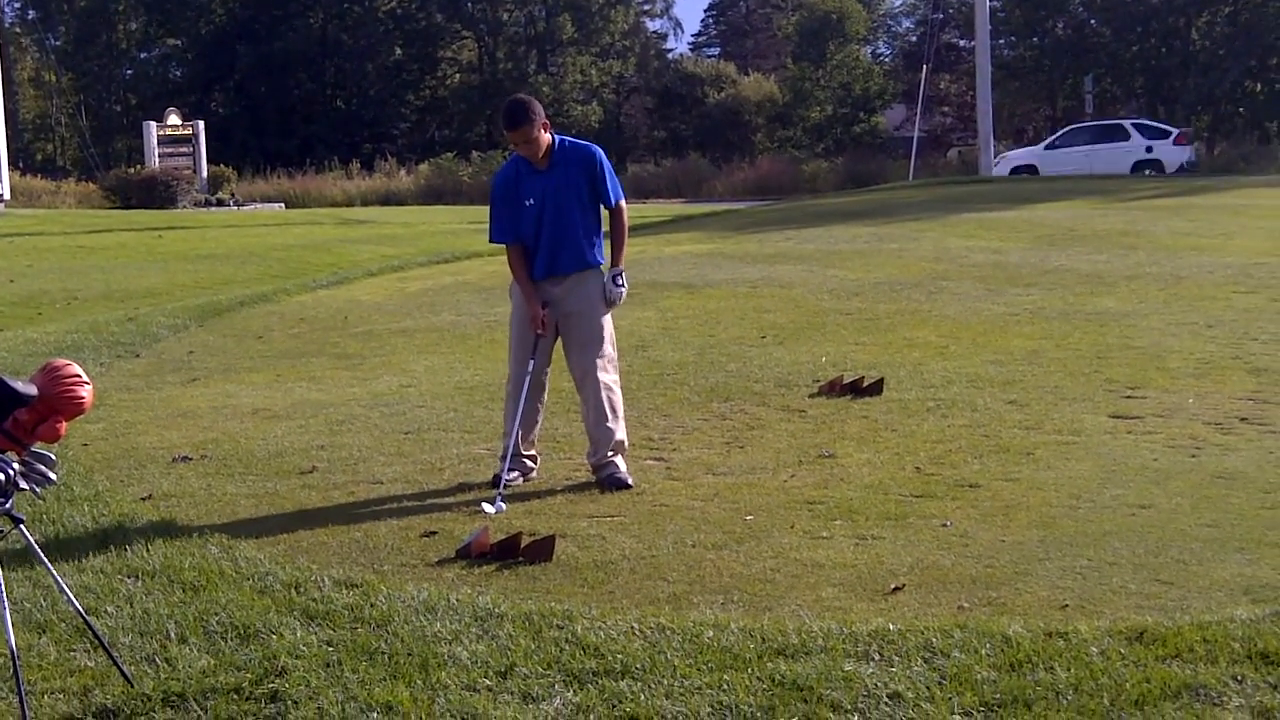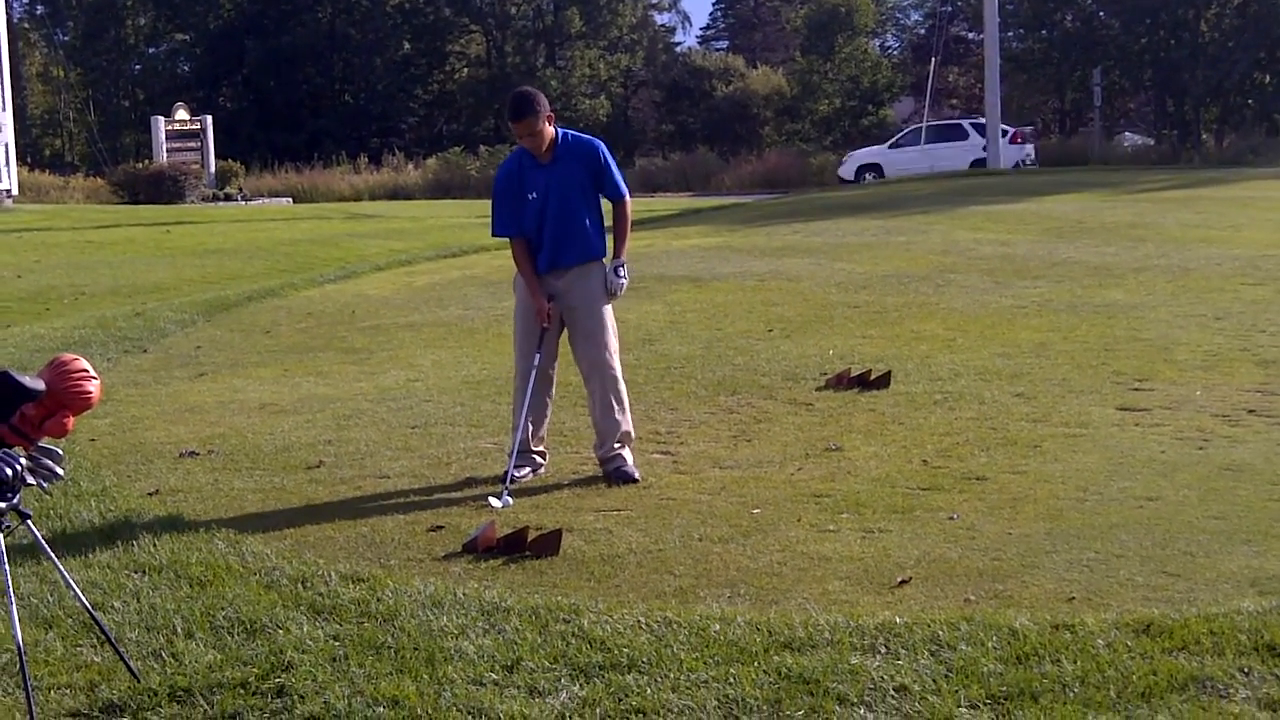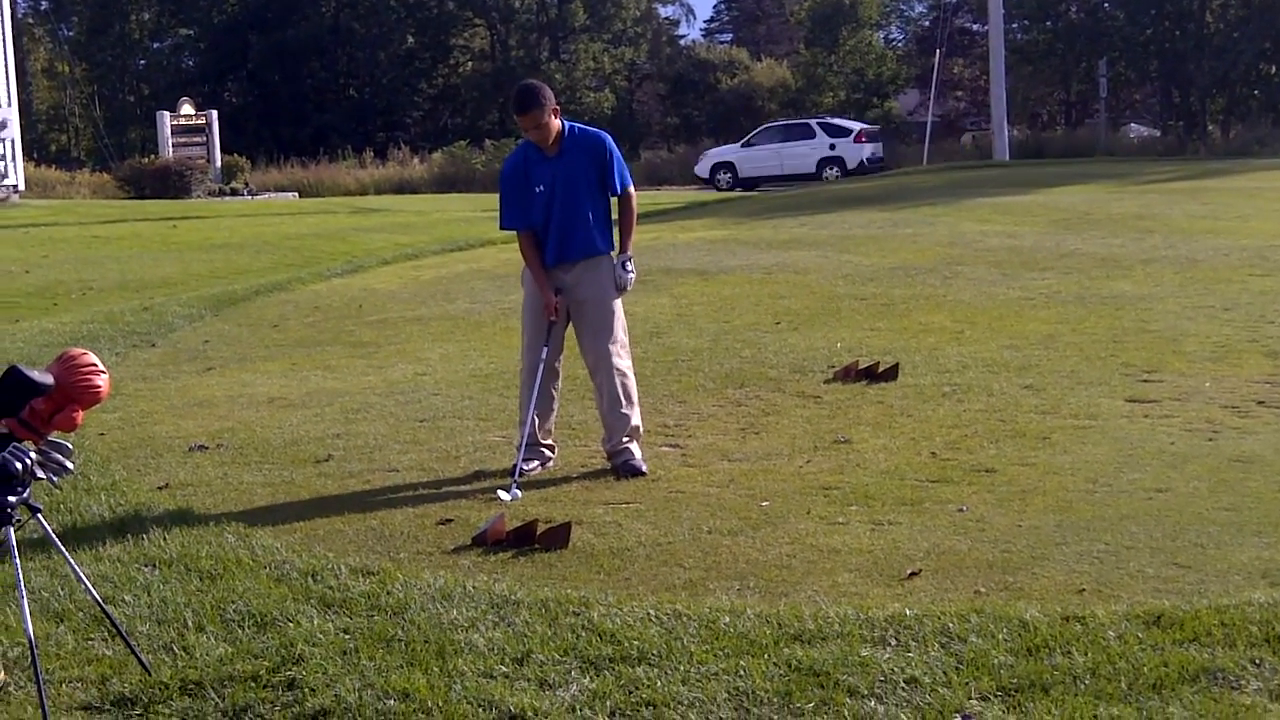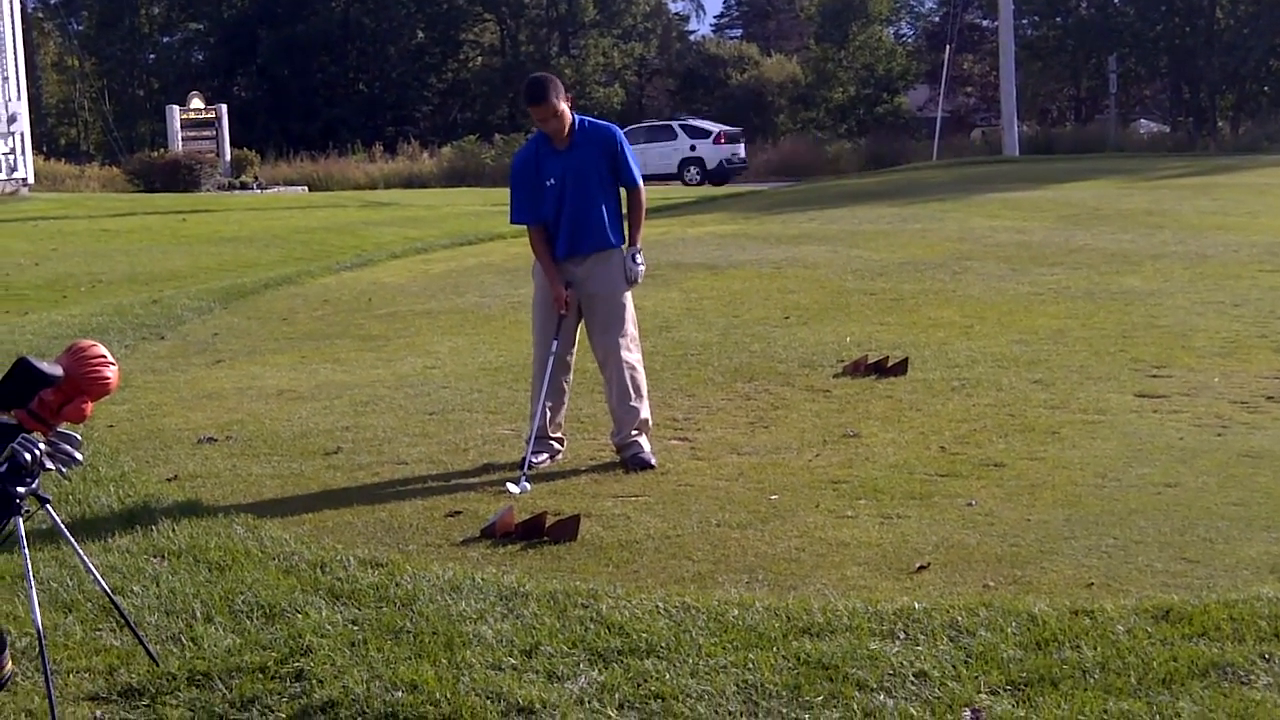
dt=0.2s
person 1, frame 1
left shoulder: (588, 158)
right shoulder: (506, 179)
left elbow: (617, 209)
right elbow: (513, 245)
left wrist: (617, 269)
right wrist: (531, 299)
left hip: (584, 279)
right hip: (532, 285)
left knee: (597, 372)
right knee: (524, 374)
left ankle: (608, 459)
right ankle: (519, 458)
person 1, frame 2
left shoulder: (590, 151)
right shoulder: (509, 173)
left elbow: (621, 202)
right elbow: (516, 239)
left wrist: (619, 262)
right wrist: (536, 292)
left hip: (586, 273)
right hip: (535, 279)
left knee: (602, 363)
right knee: (531, 370)
left ankle: (615, 452)
right ankle: (528, 453)
person 1, frame 3
left shoulder: (597, 144)
right shoulder: (515, 166)
left elbow: (627, 197)
right elbow: (523, 233)
left wrist: (625, 255)
right wrist: (544, 286)
left hip: (595, 266)
right hip: (543, 272)
left knee: (610, 358)
right knee: (538, 362)
left ankle: (623, 445)
right ankle: (536, 445)
person 1, frame 4
left shoulder: (607, 138)
right shoulder: (526, 160)
left elbow: (635, 190)
right elbow: (534, 227)
left wrist: (635, 248)
right wrist: (554, 279)
left hip: (605, 259)
right hip: (554, 266)
left knee: (620, 352)
right knee: (549, 355)
left ankle: (633, 438)
right ankle: (546, 439)
